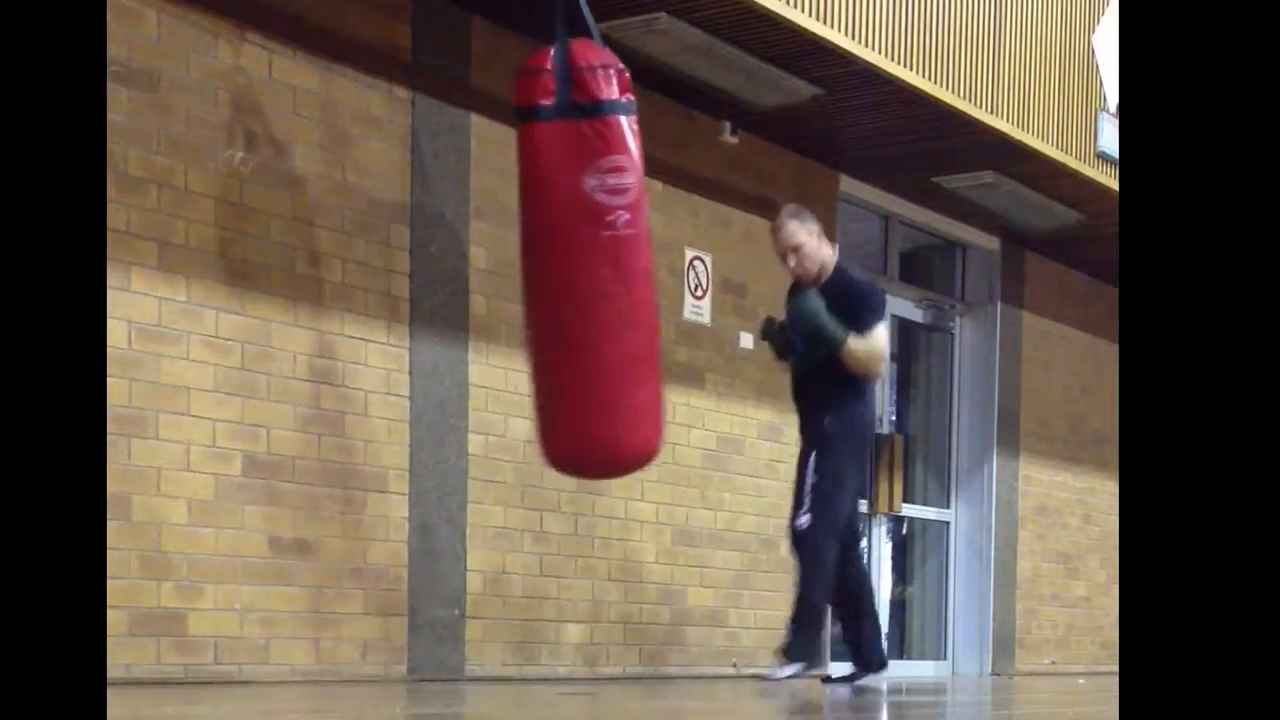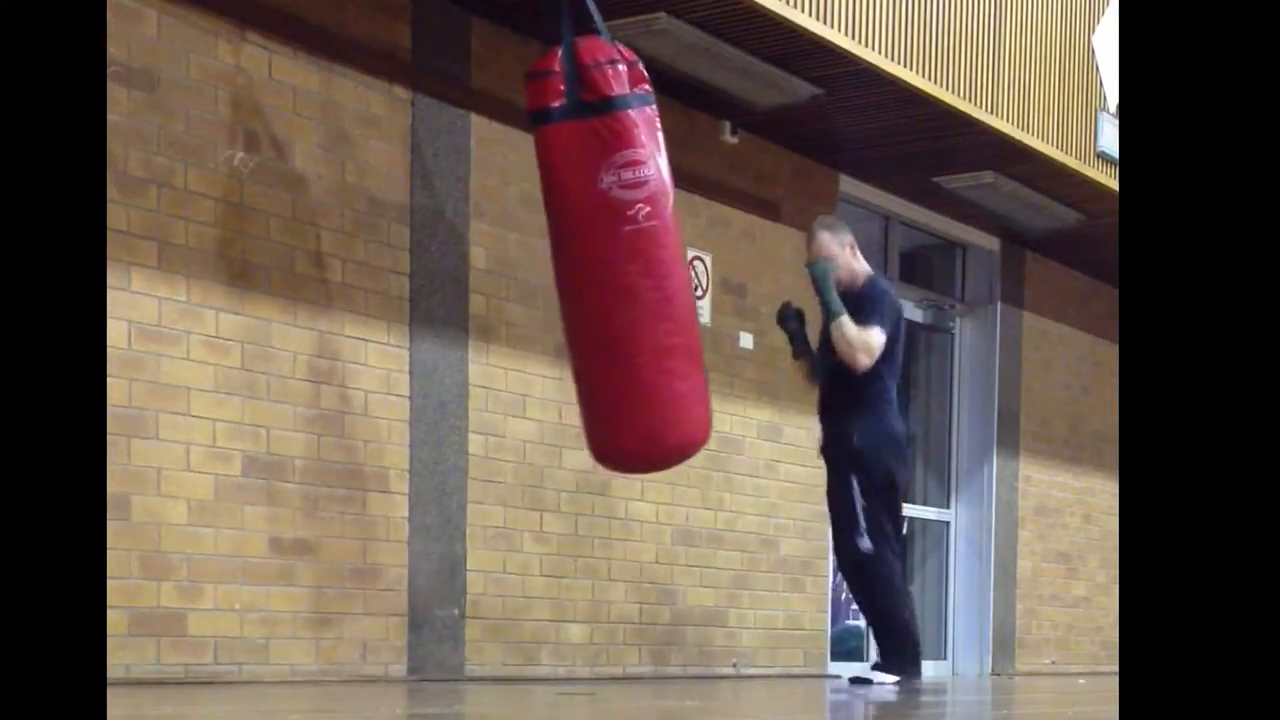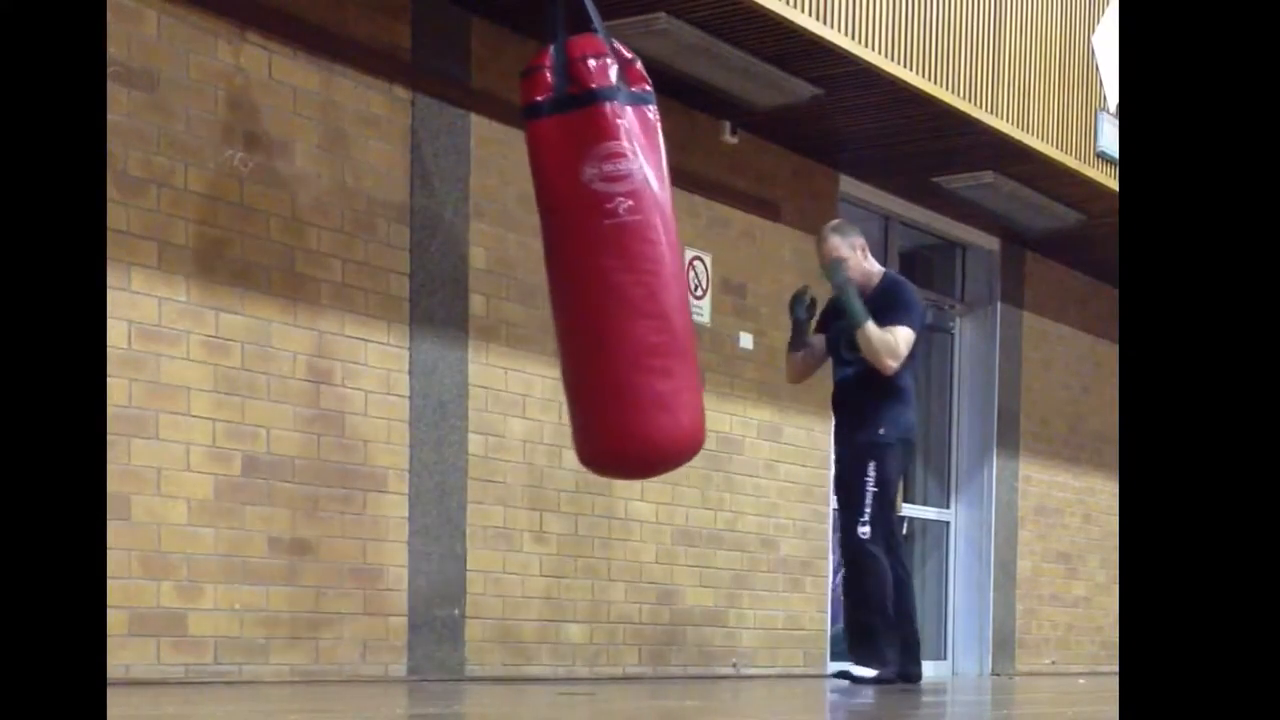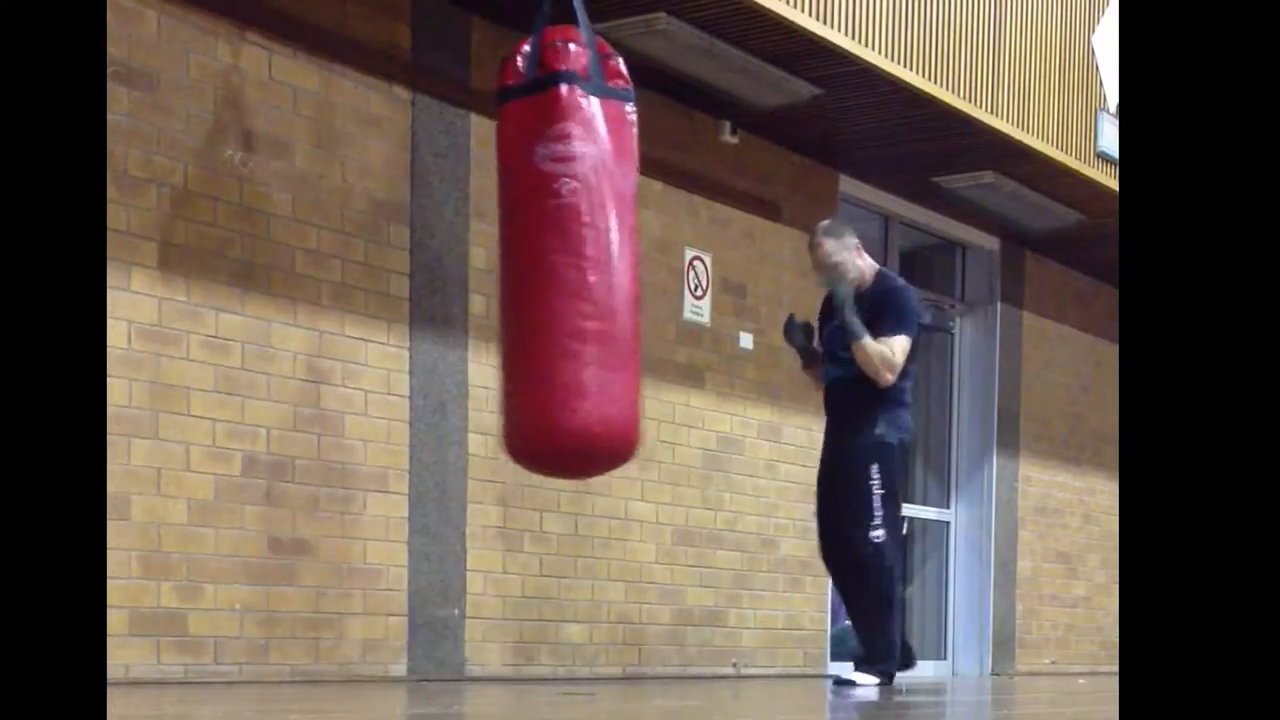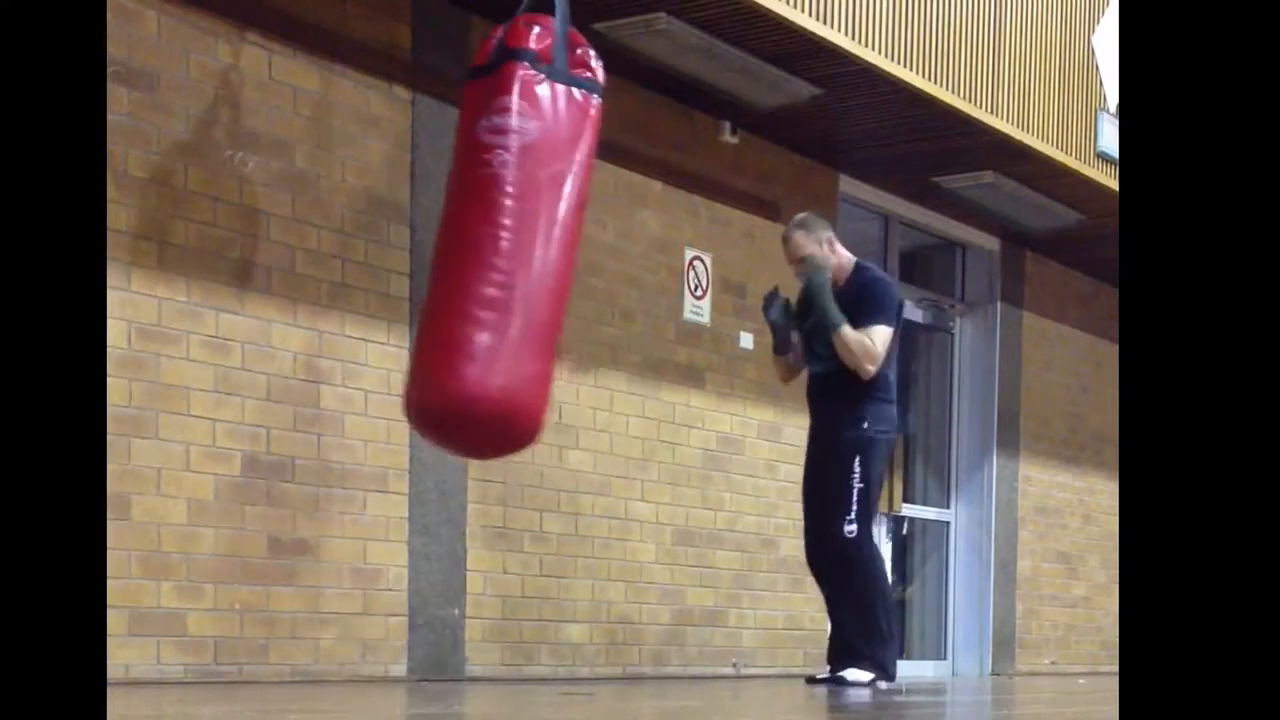
dt=0.3s
person 1, frame 1
left shoulder: (857, 289)
right shoulder: (798, 294)
left elbow: (877, 362)
left wrist: (827, 328)
right wrist: (780, 342)
left hip: (842, 425)
right hip: (819, 425)
left knee: (812, 528)
right knee: (839, 539)
left ankle: (803, 644)
right ankle: (866, 653)
person 1, frame 2
left shoulder: (874, 296)
right shoulder: (842, 301)
left elbow: (860, 358)
right elbow: (823, 376)
left wrist: (829, 300)
right wrist: (797, 339)
left hip: (866, 438)
right hip: (853, 439)
left knee: (864, 551)
right knee: (869, 551)
left ankle: (900, 658)
right ankle: (899, 657)
person 1, frame 3
left shoulder: (899, 294)
right shoulder: (837, 307)
left elbow: (889, 357)
right elbow: (796, 373)
left wrist: (851, 303)
right wrist: (800, 326)
left hip: (883, 432)
right hip: (854, 434)
left knee: (862, 540)
right knee: (881, 546)
left ankle: (876, 653)
right ankle: (902, 659)
person 1, frame 4
left shoulder: (895, 295)
right shoulder: (838, 300)
left elbow: (885, 371)
right elbow: (822, 377)
left wrist: (845, 317)
right wrist: (803, 347)
left hip: (878, 433)
right hip: (843, 433)
left knee: (874, 545)
right knee: (836, 545)
left ankle: (880, 661)
right ankle: (893, 649)
person 1, frame 5
left shoulder: (874, 286)
right shoulder: (816, 296)
left elbow: (867, 362)
right elbow: (788, 371)
left wrist: (825, 307)
right wrist: (779, 329)
left hip: (864, 426)
right hip: (825, 429)
left knee: (850, 538)
right knee: (822, 545)
left ankle: (874, 657)
right ankle: (847, 655)
